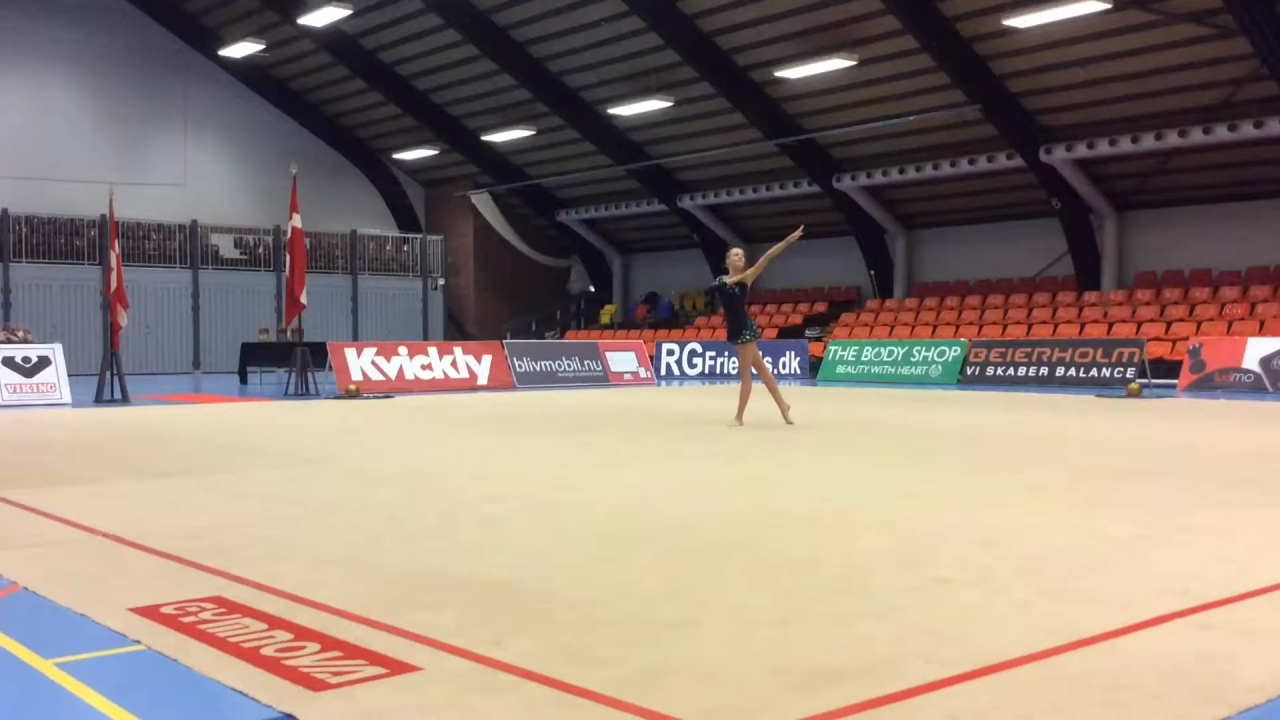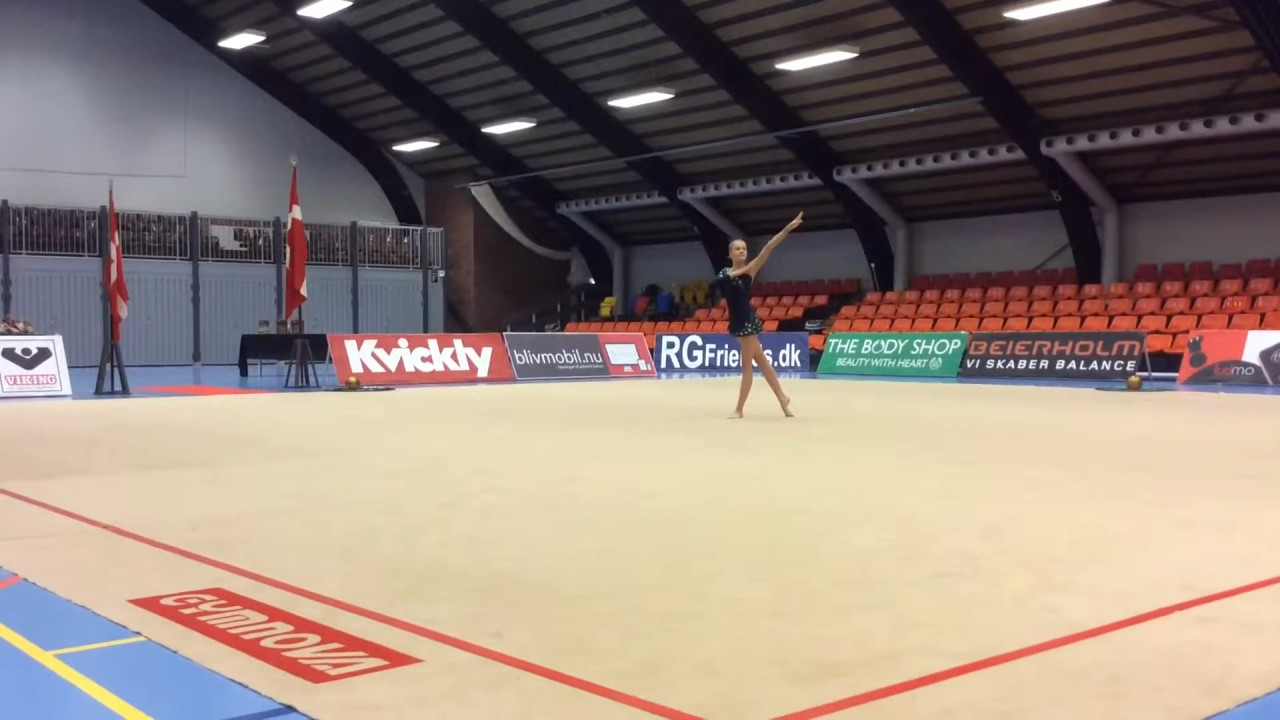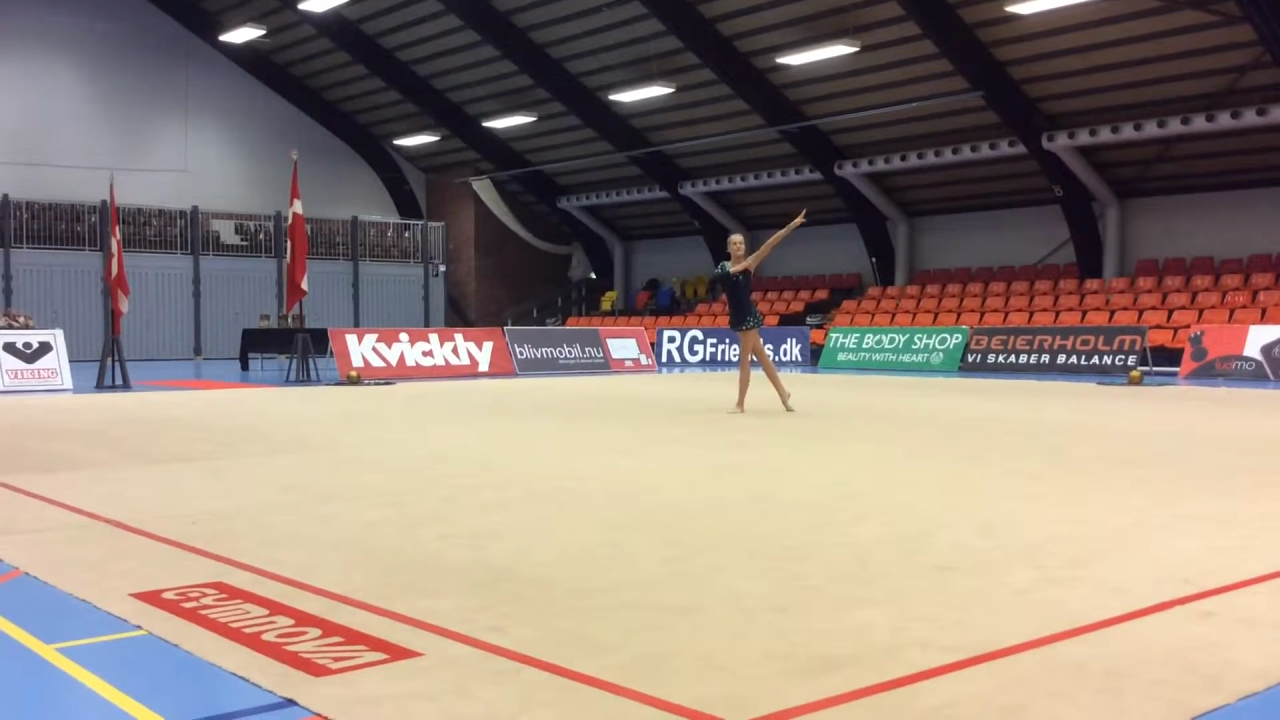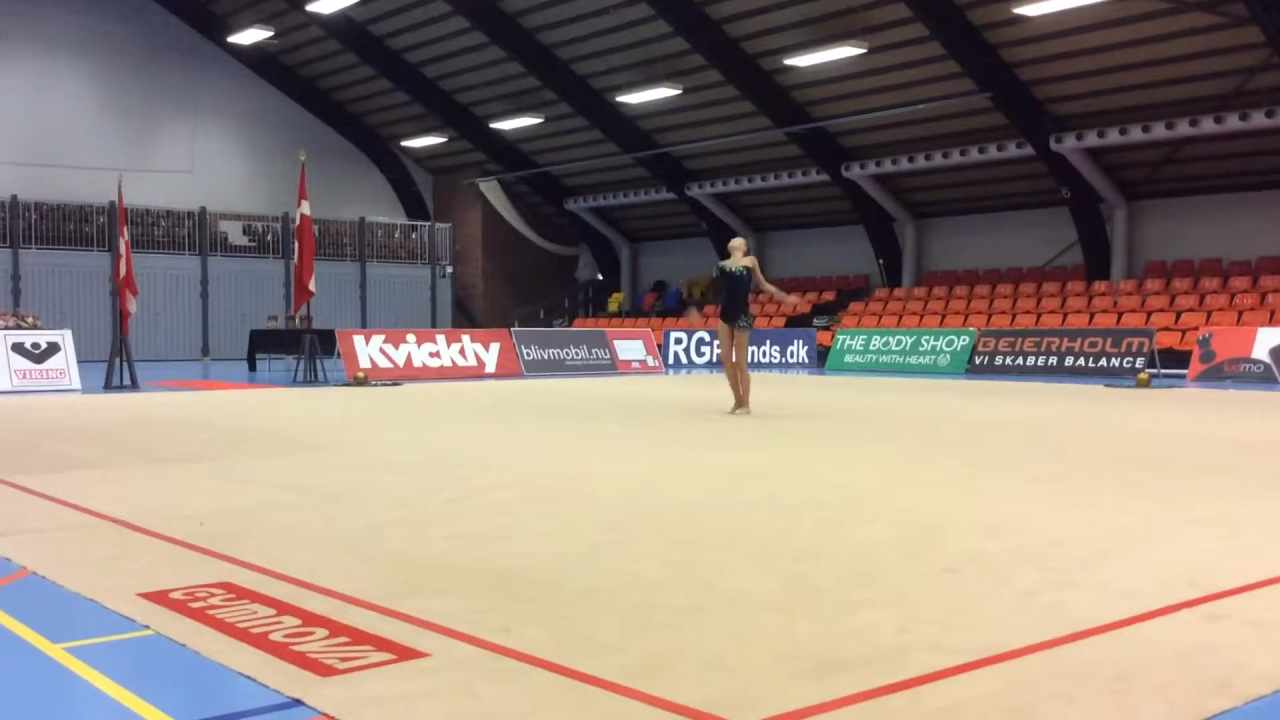
dt=1s
person 1, frame 1
left shoulder: (747, 277)
right shoulder: (721, 280)
left elbow: (767, 257)
right elbow: (709, 290)
left wrist: (788, 240)
right wrist: (729, 281)
left hip: (745, 328)
right hip: (733, 329)
left knee: (745, 373)
right knee: (760, 368)
left ankle: (739, 417)
right ankle: (782, 404)
person 1, frame 2
left shoulder: (750, 269)
right shoulder: (725, 272)
left elbow: (769, 247)
right elbow: (714, 284)
left wrist: (788, 228)
right wrist: (732, 275)
left hip: (747, 320)
right hip: (736, 321)
left knee: (747, 366)
right knee: (761, 361)
left ankle: (739, 410)
right ankle: (782, 397)
person 1, frame 3
left shoulder: (750, 263)
right shoulder: (723, 266)
left elbow: (770, 244)
right elbow: (713, 279)
left wrist: (790, 226)
right wrist: (732, 270)
left hip: (748, 315)
right hip: (736, 316)
left knee: (744, 360)
right knee: (761, 356)
left ankle: (740, 404)
right ankle: (782, 392)
person 1, frame 4
left shoulder: (751, 261)
right shoulder: (722, 266)
left elbow: (762, 285)
left wrist: (784, 297)
left hip: (742, 315)
right hip: (725, 315)
left knee: (740, 362)
right knee: (726, 359)
left ankle: (745, 404)
right ankle: (738, 401)
